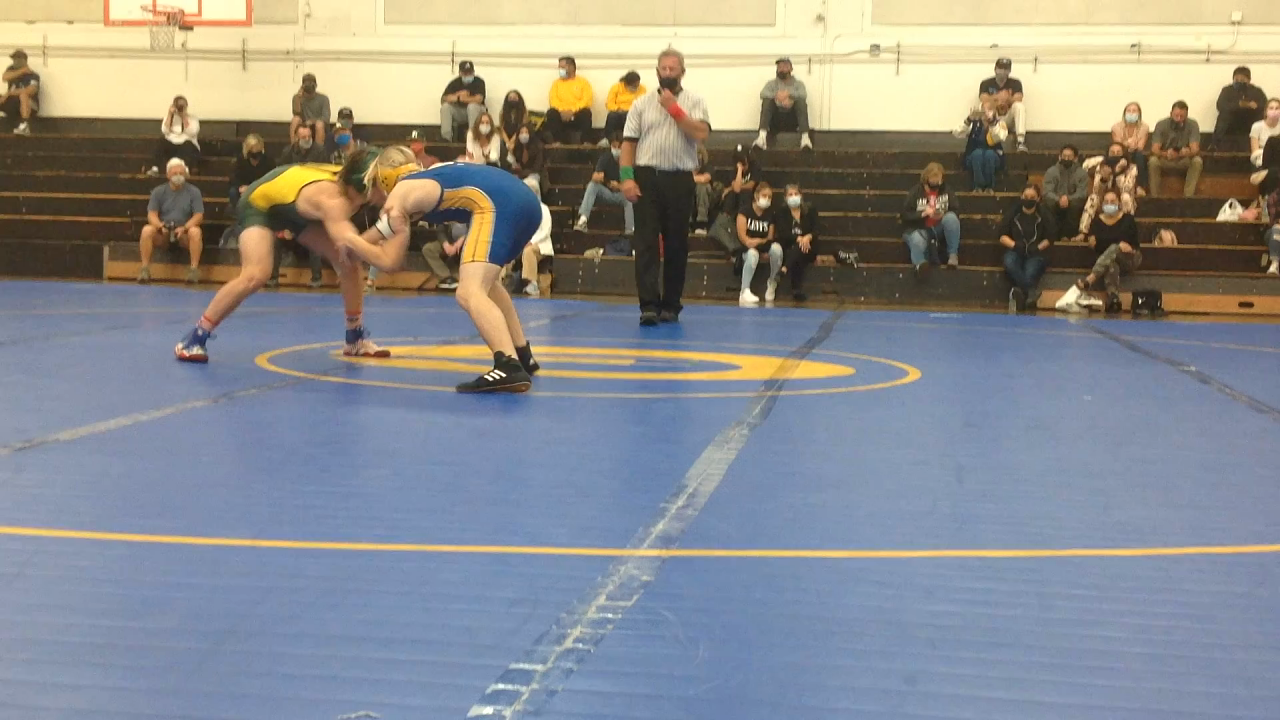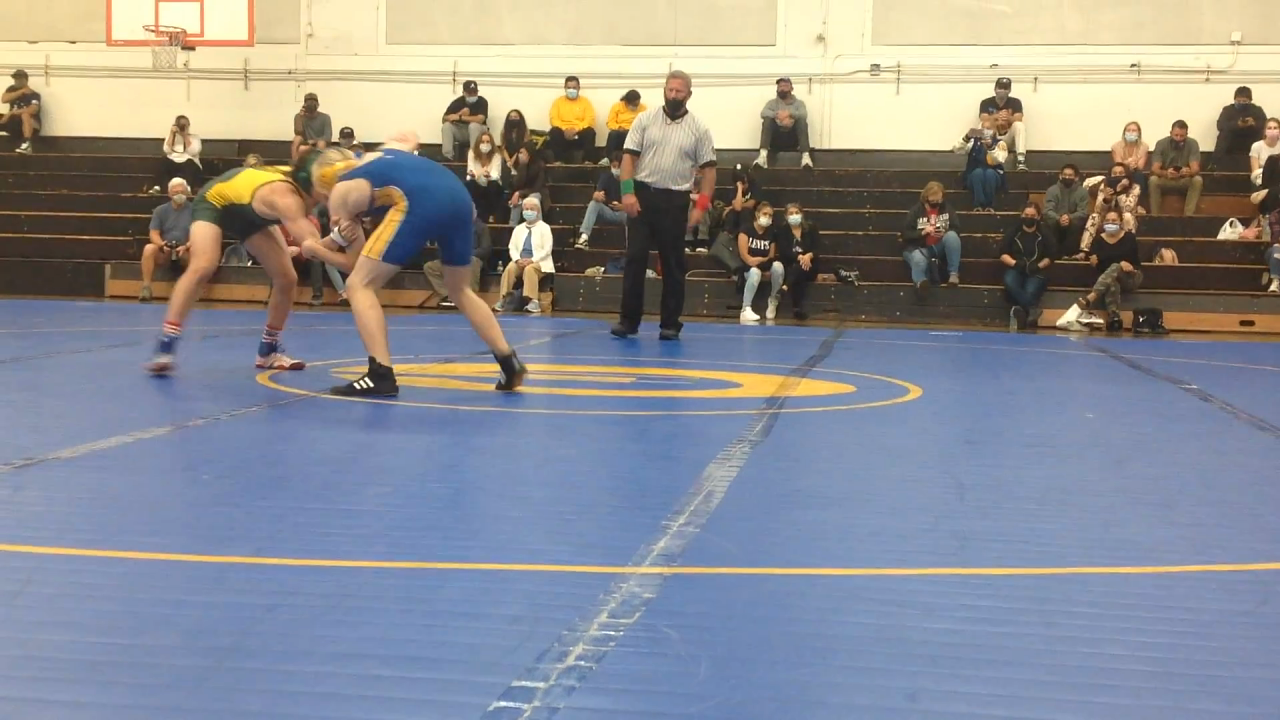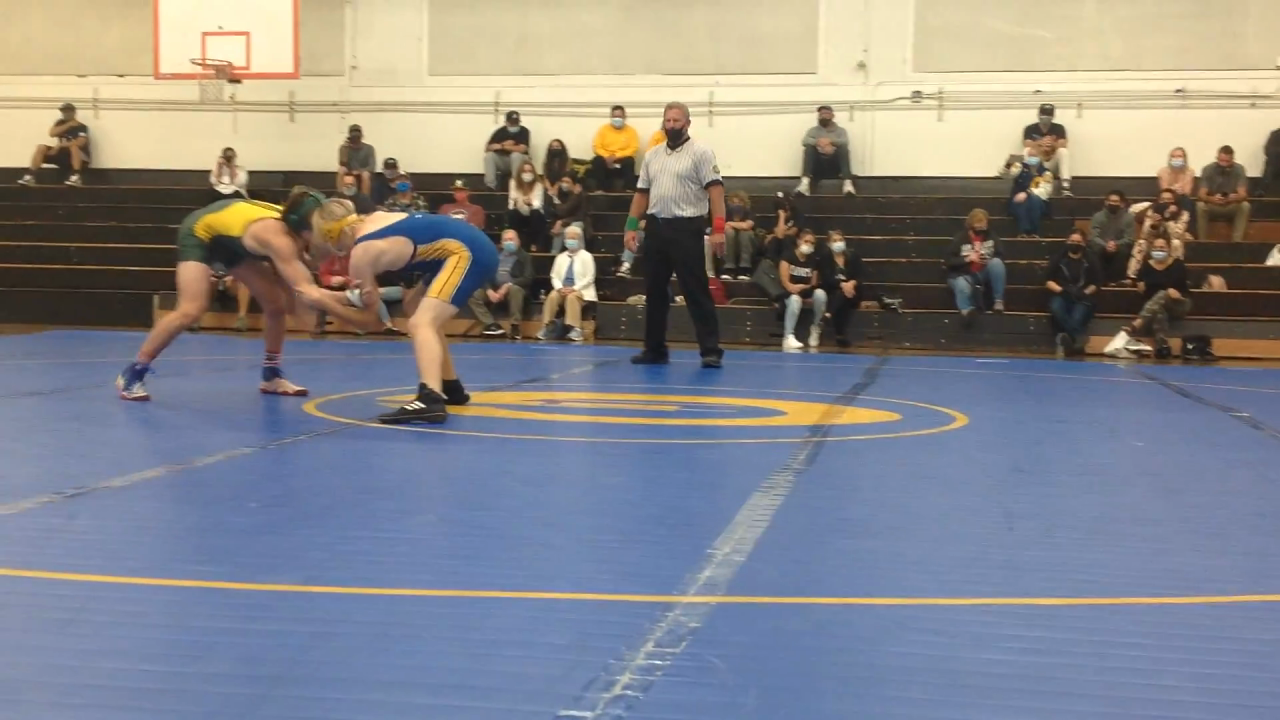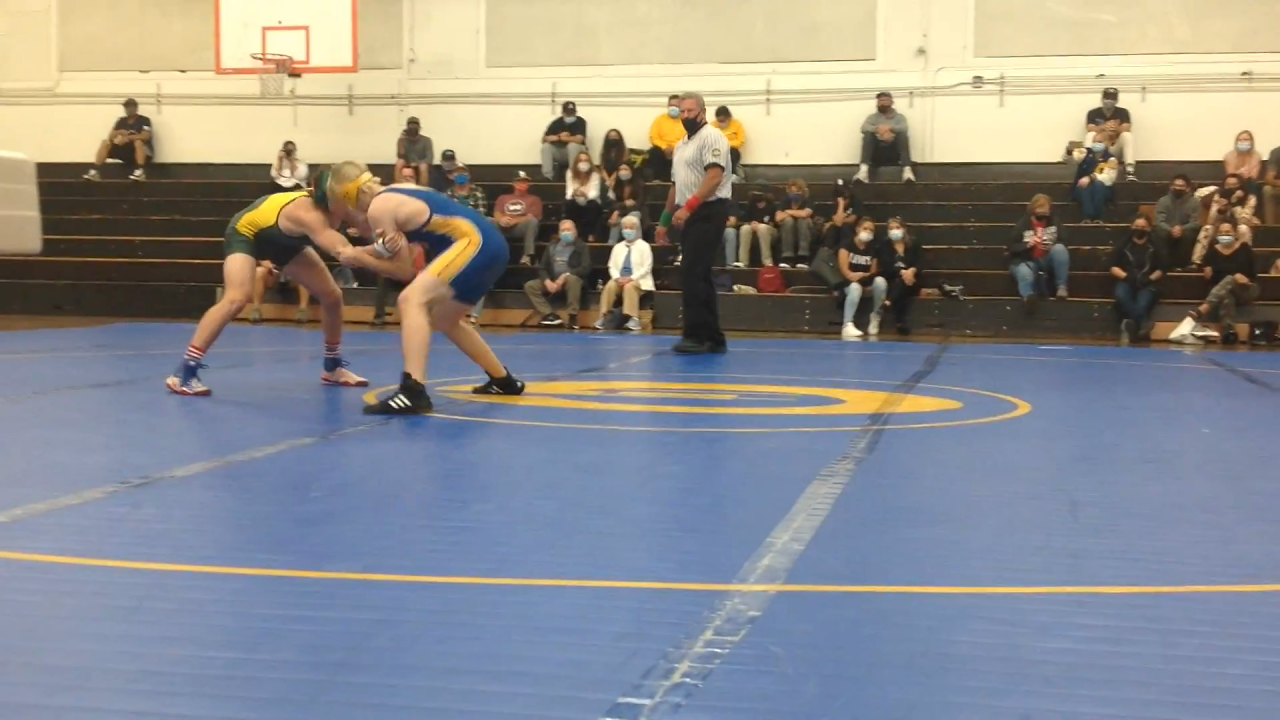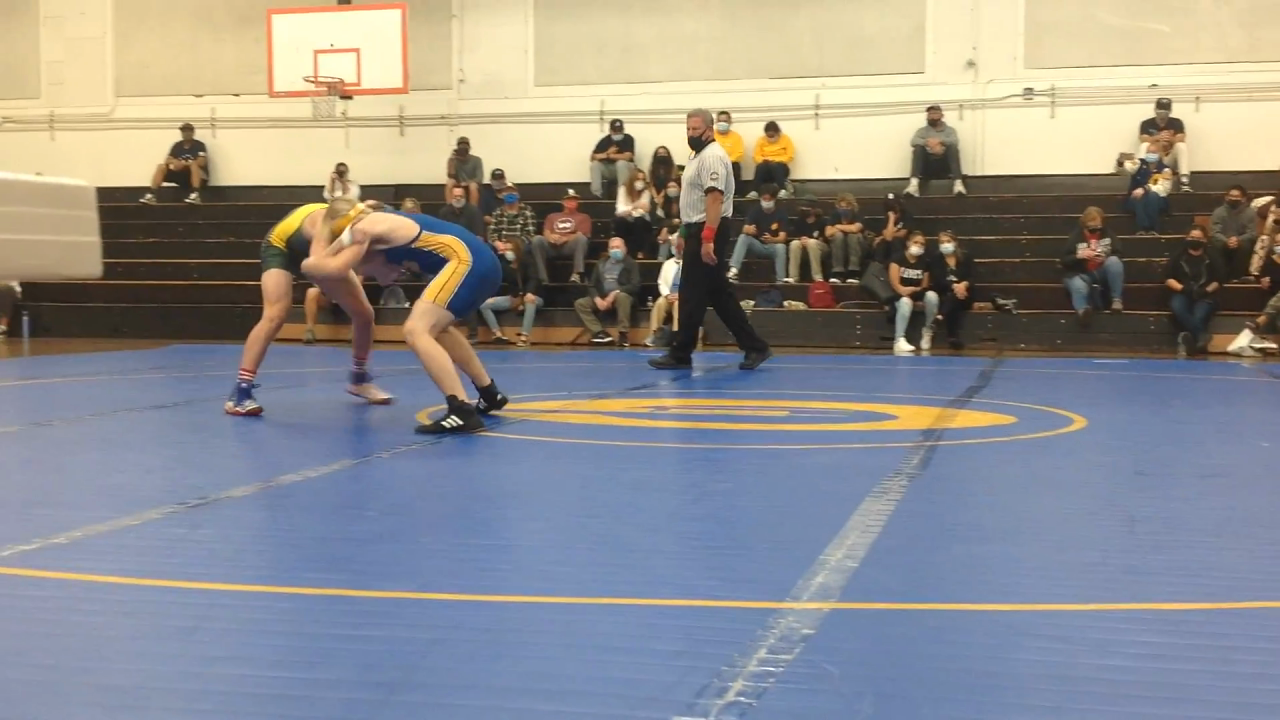
dt=0.5s
person 1, frame 1
left shoulder: (693, 102)
right shoulder: (641, 103)
left elbow: (701, 134)
right elbow: (628, 143)
left wrist: (673, 107)
right wrist: (626, 178)
left hip: (680, 181)
right hip: (646, 179)
left knee: (676, 245)
right knee: (646, 242)
left ankle: (670, 305)
right ankle: (649, 306)
person 1, frame 2
left shoulder: (698, 128)
right shoulder: (645, 119)
left elbow: (709, 169)
right elbow: (629, 157)
left wrist: (701, 206)
right wrist: (627, 192)
left hip: (675, 202)
right hip: (642, 195)
left knee: (673, 263)
right knee: (635, 257)
left ankle: (670, 323)
right ankle: (629, 318)
person 1, frame 3
left shoulder: (700, 152)
right shoulder: (652, 155)
left elbow: (715, 191)
right elbow: (642, 194)
left wrist: (718, 229)
right wrist: (631, 226)
left hip: (687, 228)
right hip: (656, 228)
left knee: (696, 289)
right knee: (655, 289)
left ankle: (711, 350)
right ankle: (655, 348)
person 1, frame 4
left shoulder: (712, 137)
right shoulder: (680, 146)
left elbow: (714, 177)
left wrist: (688, 207)
right wrist: (664, 221)
left hip: (708, 212)
right hip: (688, 216)
left knee: (693, 274)
right knee: (696, 276)
left ankle: (695, 336)
right ankle: (712, 339)
person 1, frame 5
left shoulder: (712, 156)
right shoulder: (700, 156)
left elbow: (714, 200)
left wrist: (708, 240)
right wrist: (695, 237)
left hip: (707, 233)
right hip: (701, 231)
left knee: (693, 294)
right knee: (719, 295)
left ankle: (681, 354)
right ankle: (754, 348)
person 2, frame 1
left shoulder: (400, 194)
right shoulder: (436, 172)
left elbow: (389, 261)
left wrist: (352, 242)
left hip: (495, 204)
right hip: (528, 202)
left knee: (469, 294)
right knee: (485, 279)
left ankle: (510, 368)
right ankle: (522, 356)
person 2, frame 2
left shoulder: (339, 195)
right shoulder: (376, 157)
left elbow: (353, 263)
right elbow: (410, 138)
left wrist: (315, 250)
left hip: (420, 203)
right hip: (459, 197)
left knee: (360, 285)
right knee: (458, 290)
left ankle: (381, 375)
right ankle: (509, 362)
person 2, frame 3
left shoulder: (360, 254)
right shoulder: (375, 218)
left elbow: (371, 321)
left hip: (467, 252)
right hip: (477, 247)
left knee: (421, 324)
right knee: (416, 311)
left ankle: (429, 399)
right ankle: (451, 388)
person 2, frame 4
left shoulder: (378, 208)
right shoulder: (397, 191)
left elbow: (404, 269)
left hip: (476, 240)
right hip: (493, 244)
left knee: (410, 301)
right knee: (445, 320)
left ankle: (414, 391)
right ankle: (503, 380)
person 2, frame 5
left shoulder: (366, 226)
right shoulder: (392, 224)
left elbow: (336, 270)
left wrist: (311, 263)
left hip: (467, 260)
right hip: (488, 263)
left knee: (415, 331)
right knee: (439, 328)
left ankle: (463, 411)
right ankle: (490, 393)
person 3, frame 1
left shoulder: (348, 183)
right shoulder: (331, 197)
left hip: (288, 206)
right hip: (260, 202)
left knee: (349, 265)
right knee: (256, 276)
left ankle: (356, 339)
right ankle: (195, 339)
person 3, frame 2
left shoulder: (302, 186)
right shoulder: (285, 197)
left hip: (246, 214)
right hip: (214, 201)
left knee: (287, 279)
right knee: (202, 269)
left ankle: (269, 351)
right ankle: (165, 346)
person 3, frame 3
left shoulder: (294, 227)
right shoulder: (278, 237)
right elbow: (309, 292)
left hip: (231, 237)
right hip: (200, 232)
left knee: (277, 303)
right knee: (191, 311)
left ankle: (271, 376)
right ankle: (133, 374)
person 3, frame 4
left shoulder: (336, 211)
right shoulder: (308, 213)
right elbow: (344, 252)
left hip: (282, 241)
right hip: (246, 232)
left knee: (332, 296)
right knee: (236, 299)
left ankle: (333, 367)
right ankle: (184, 372)
person 3, frame 5
right shoulder: (324, 222)
right hip: (282, 246)
left knee: (365, 313)
right knee: (274, 316)
left ankle: (360, 379)
right ankle: (241, 392)
